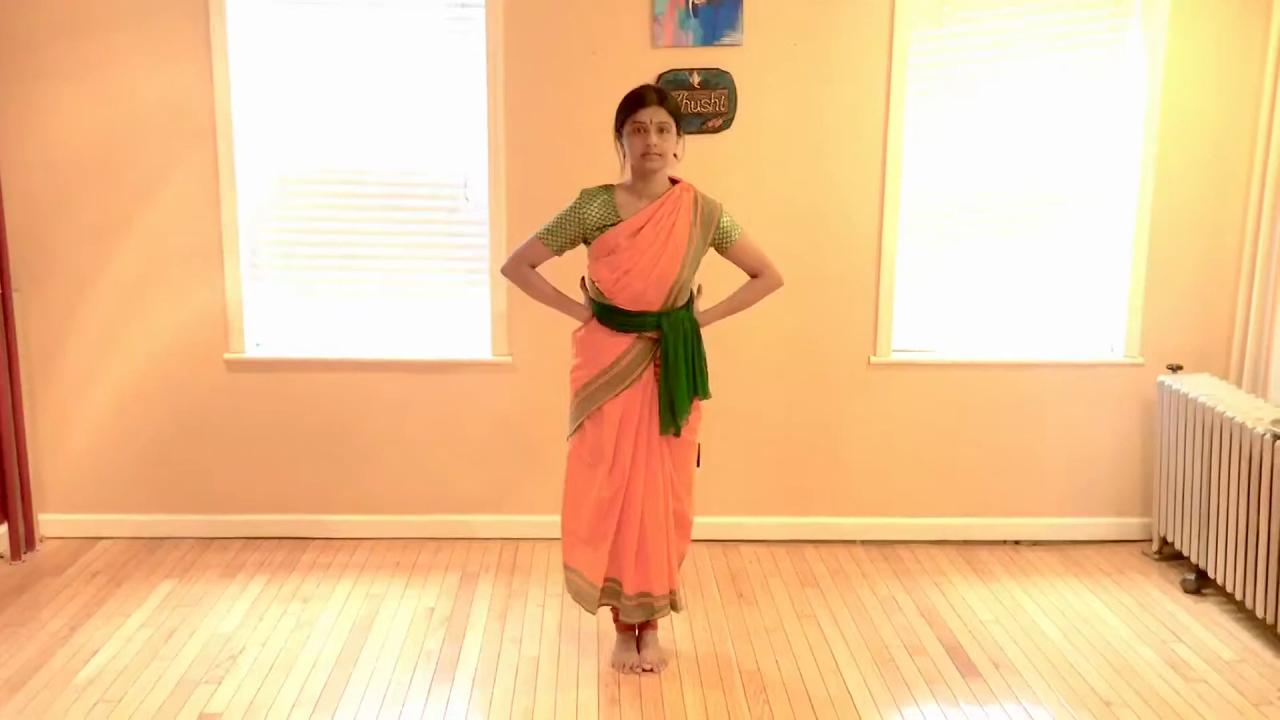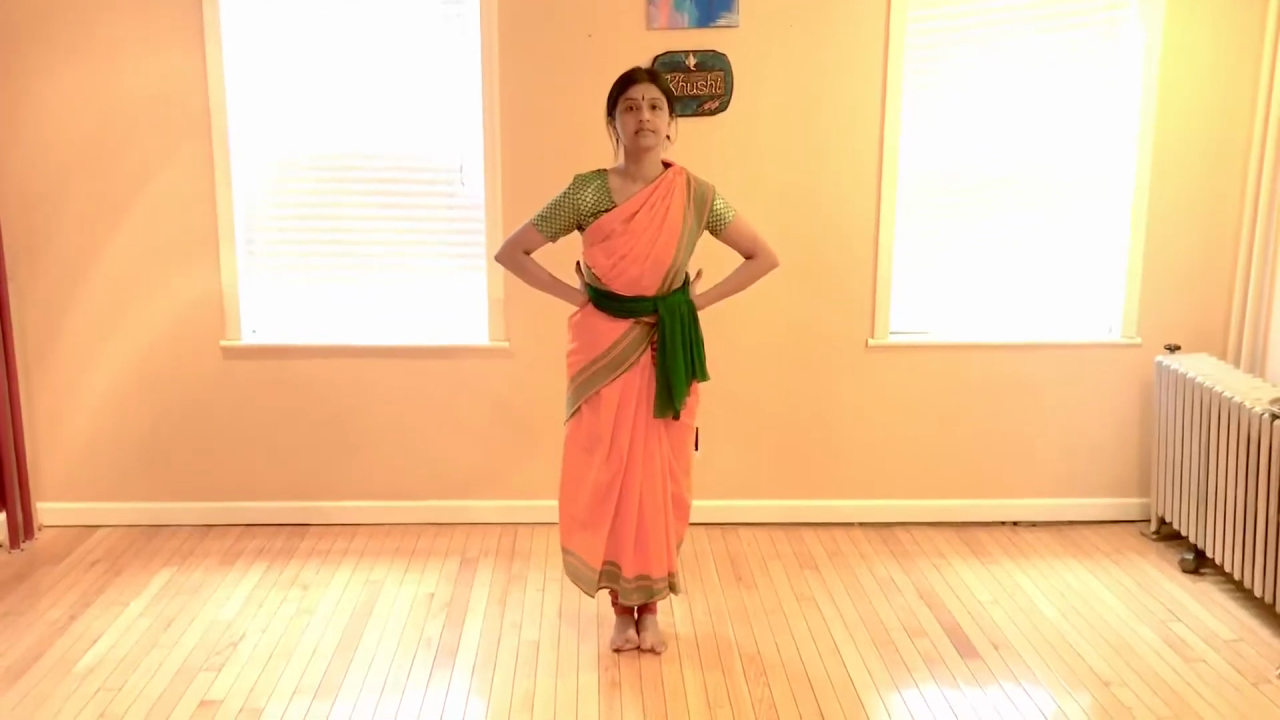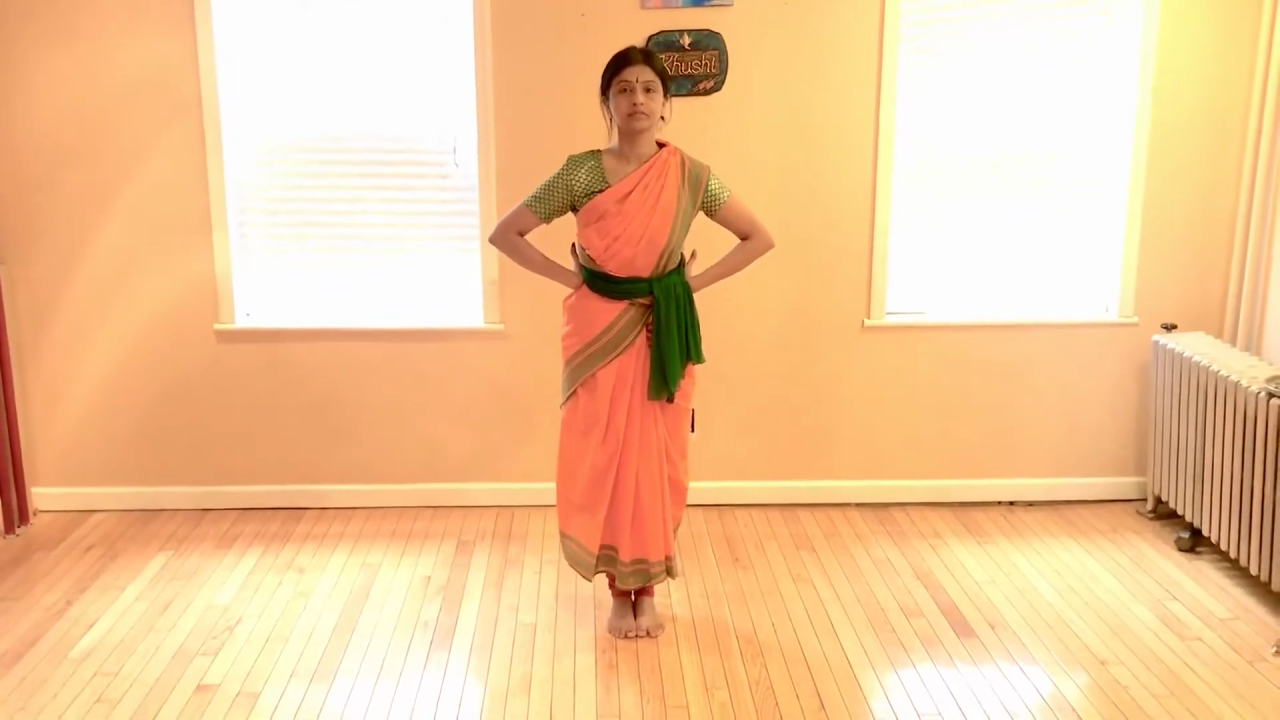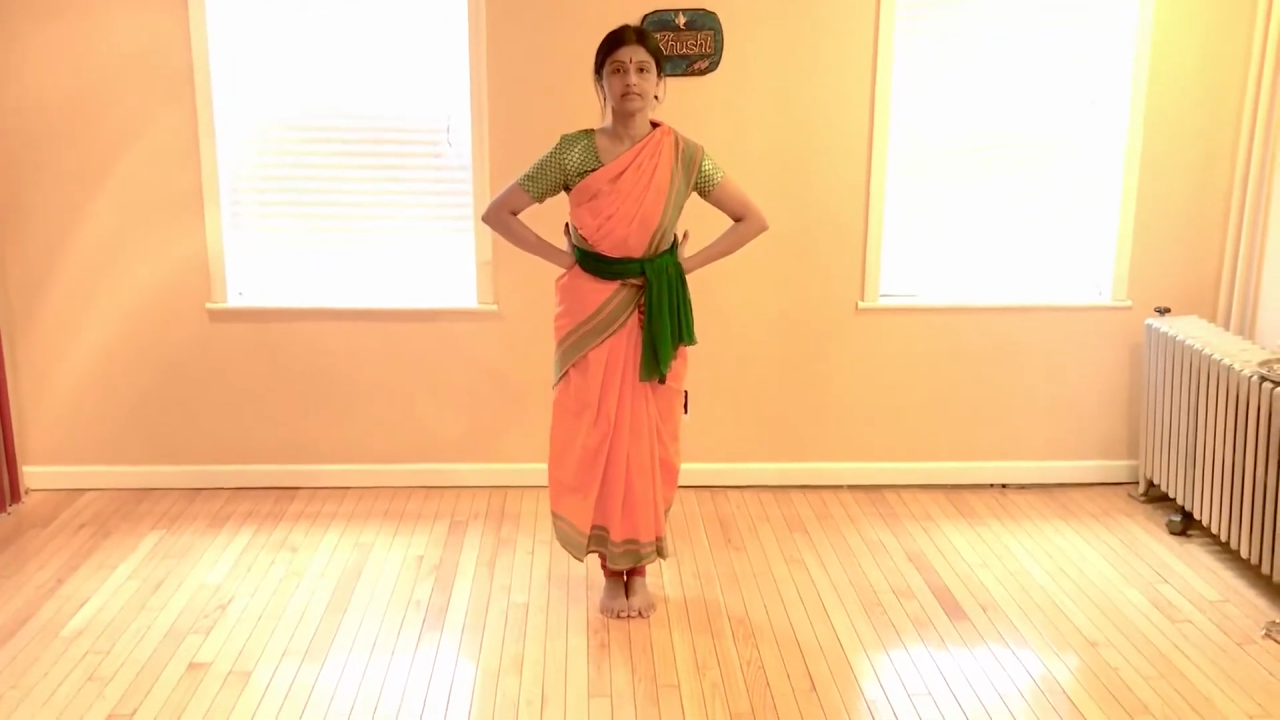
dt=0.7s
person 1, frame 1
left shoulder: (702, 212)
right shoulder: (593, 207)
left elbow: (768, 276)
right elbow: (516, 265)
left wrist: (704, 316)
right wrist: (579, 310)
left hip: (671, 368)
right hip: (607, 365)
left knee: (662, 493)
right knee: (609, 491)
left ankle: (651, 623)
right ankle: (622, 625)
person 1, frame 2
left shoulder: (696, 195)
right shoulder: (586, 192)
left elbow: (763, 257)
right elbow: (510, 252)
left wrist: (700, 300)
right wrist: (575, 296)
left hip: (667, 351)
right hip: (604, 349)
left knee: (660, 477)
right knee: (607, 475)
left ankle: (650, 606)
right ankle: (622, 608)
person 1, frame 3
left shoulder: (690, 175)
right shoulder: (580, 173)
left elbow: (758, 238)
right elbow: (504, 233)
left wrist: (696, 281)
right wrist: (569, 277)
left hip: (662, 333)
right hip: (599, 331)
left knee: (656, 459)
right knee: (603, 458)
left ankle: (648, 588)
right ankle: (620, 591)
person 1, frame 4
left shoulder: (684, 156)
right shoulder: (573, 152)
left elbow: (752, 220)
right elbow: (497, 213)
left wrist: (689, 263)
right wrist: (562, 257)
left hip: (654, 314)
right hip: (591, 312)
left knee: (648, 439)
right knee: (595, 439)
left ankle: (639, 569)
right ankle: (611, 571)
